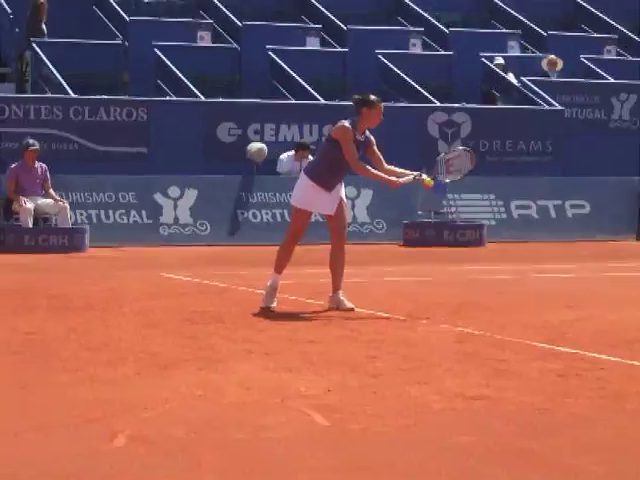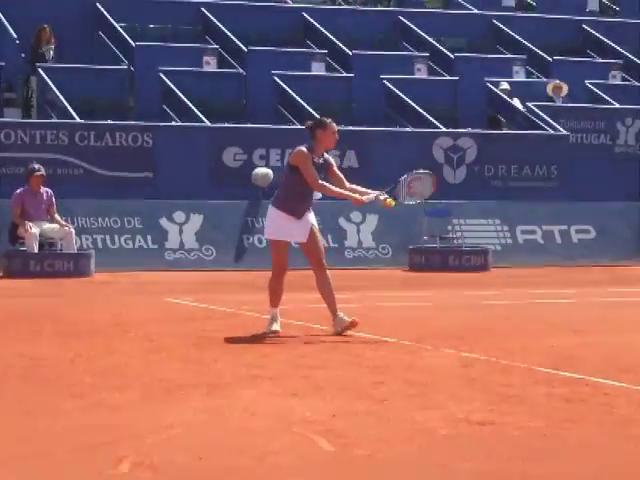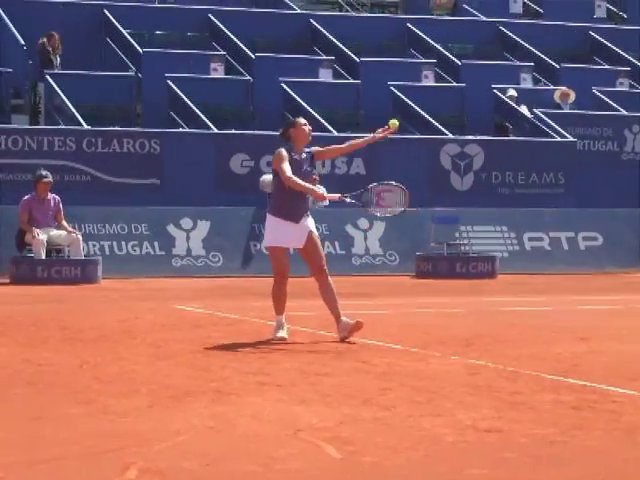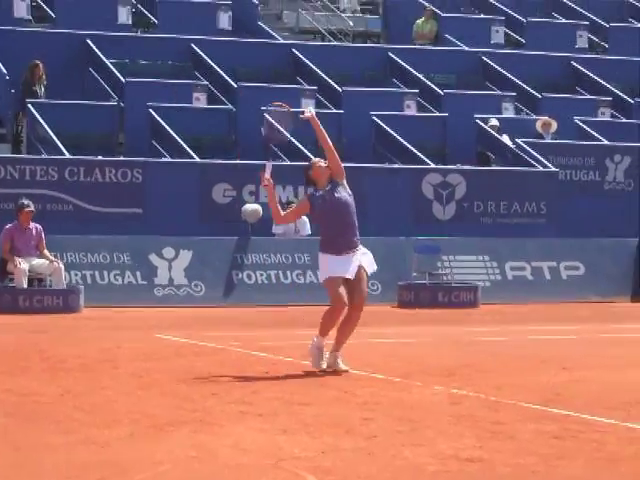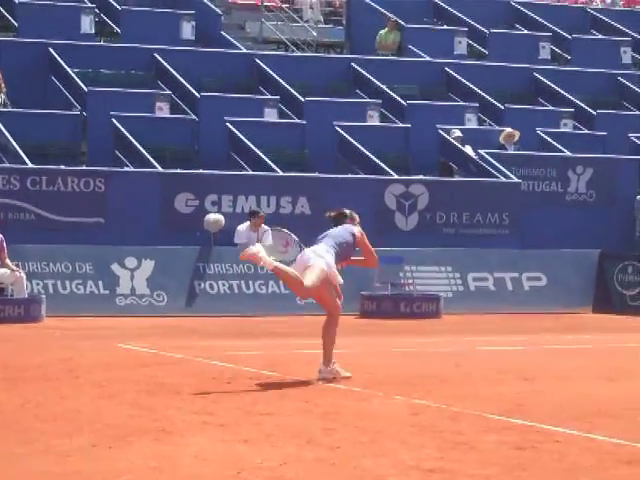
dt=0.7s
person 1, frame 1
left shoulder: (367, 139)
right shoulder: (344, 128)
left elbow: (383, 167)
right elbow: (356, 166)
left wrist: (414, 174)
right wrist: (389, 181)
left hip: (334, 188)
right hip: (311, 184)
left knee: (340, 240)
right knee: (293, 237)
left ankle: (336, 295)
right ankle: (273, 286)
person 1, frame 2
left shoulder: (327, 161)
right shoulder: (301, 153)
left elbow: (345, 185)
right elbow: (317, 185)
left wrist: (375, 194)
right wrist: (351, 197)
left hip: (304, 215)
right hip: (281, 214)
left knee: (321, 266)
right knee: (280, 269)
left ankle: (337, 318)
right ankle: (274, 316)
person 1, frame 3
left shoulder: (311, 154)
right shoulder: (282, 154)
left elbow: (342, 148)
right elbow: (288, 179)
left wrist: (374, 137)
right wrist: (313, 191)
left hip: (303, 221)
right hip: (279, 221)
left knee: (322, 272)
right knee: (281, 276)
left ankle: (341, 322)
right ankle: (280, 324)
person 1, frame 4
left shoulder: (339, 181)
right shoulder: (308, 199)
left elbow: (330, 149)
right elbow: (279, 219)
left wrist: (314, 121)
right wrist: (270, 191)
left hip: (355, 254)
right hip: (330, 257)
left knee: (358, 304)
right knee: (339, 303)
left ankle: (334, 356)
right ankle: (318, 343)
person 1, frame 5
left shoulder: (331, 233)
right shoulder: (356, 231)
right elbow: (373, 262)
right wrist: (348, 261)
left hip: (307, 259)
right hip: (320, 257)
left knee: (335, 310)
right knee: (304, 289)
left ankle: (327, 367)
right ankle: (263, 257)
